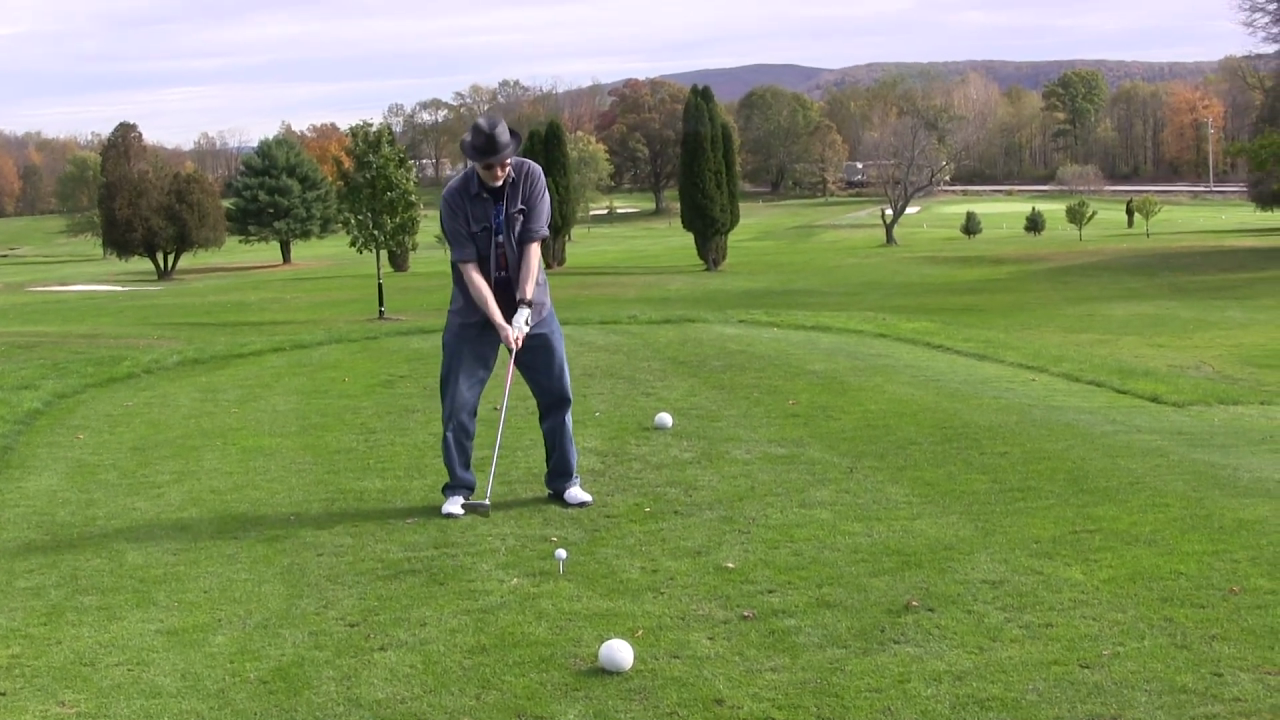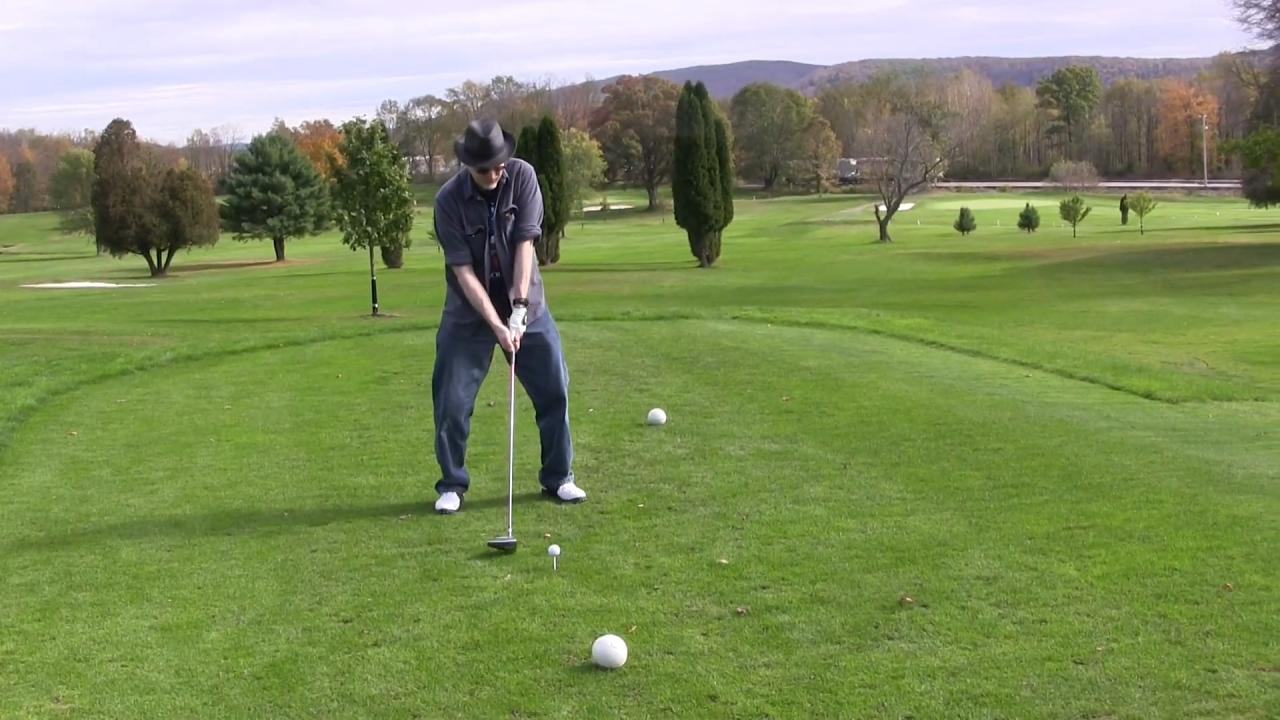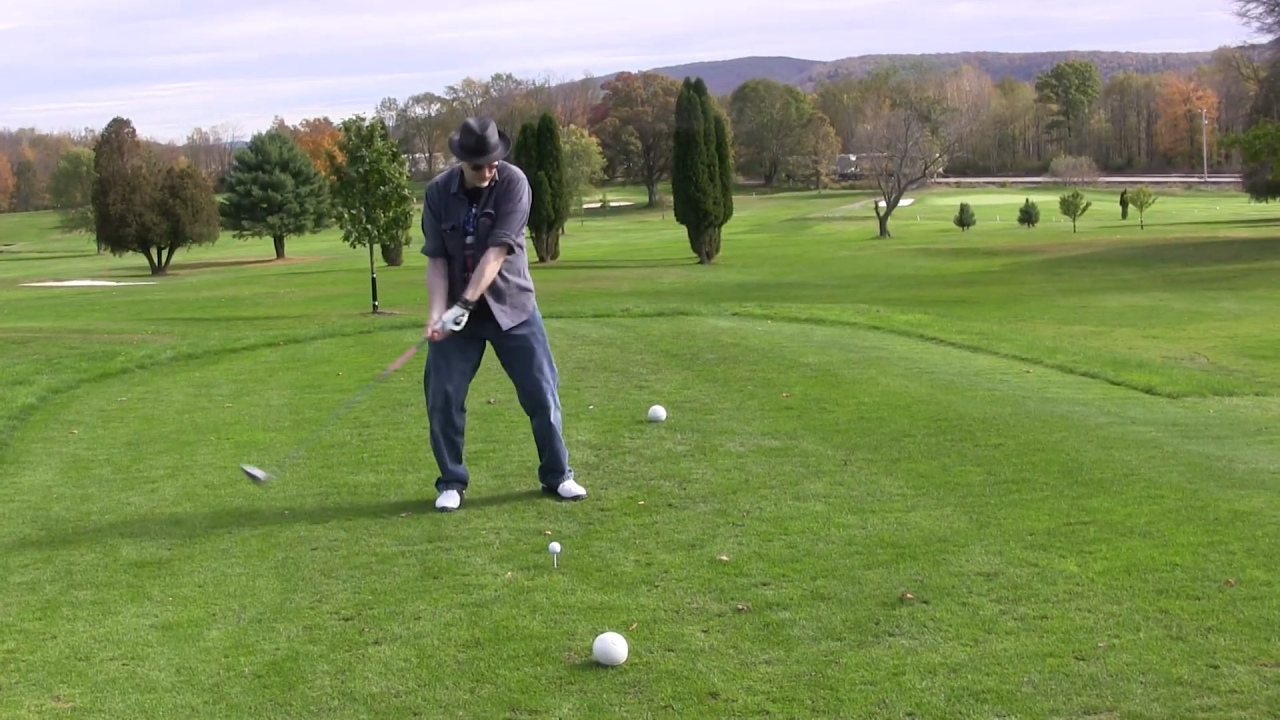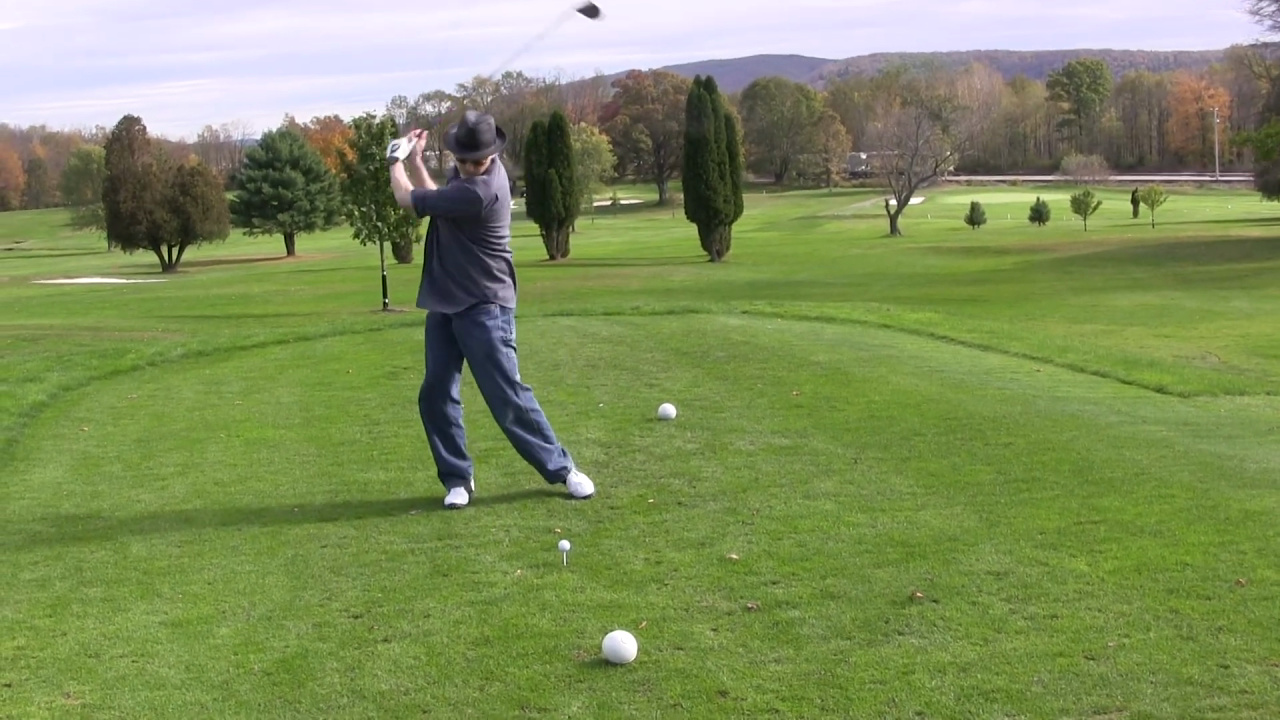
dt=0.5s
person 1, frame 1
left shoulder: (531, 176)
right shoulder: (455, 196)
left elbow: (533, 246)
right elbow: (468, 267)
left wrist: (523, 308)
right wrist: (499, 323)
left hip: (531, 305)
right hip: (474, 311)
left knee: (556, 393)
right knee: (458, 401)
left ankle: (563, 480)
right ankle: (458, 487)
person 1, frame 2
left shoulder: (523, 176)
right shoulder: (448, 200)
left elbow: (525, 244)
right elbow: (463, 271)
left wrist: (519, 306)
right wrist: (495, 324)
left hip: (526, 305)
right hip: (469, 313)
left knee: (553, 391)
right knee: (452, 402)
left ankle: (558, 476)
right ankle: (452, 484)
person 1, frame 3
left shoulder: (514, 183)
right shoulder: (437, 192)
left elbow: (496, 253)
right elbow: (436, 259)
left wrist: (464, 306)
right wrist: (437, 310)
left hip: (512, 304)
right hip: (455, 307)
left knee: (541, 394)
right knee: (443, 397)
left ankle: (557, 474)
right ankle: (452, 481)
person 1, frame 4
left shoulder: (481, 191)
right shoulder: (467, 176)
left elbow: (407, 198)
right elbow: (434, 199)
left wrist: (400, 159)
right wrist: (416, 159)
left hip: (483, 304)
right hip: (448, 301)
left knee: (506, 394)
right knee: (435, 393)
left ankle: (561, 467)
right ankle: (458, 478)
